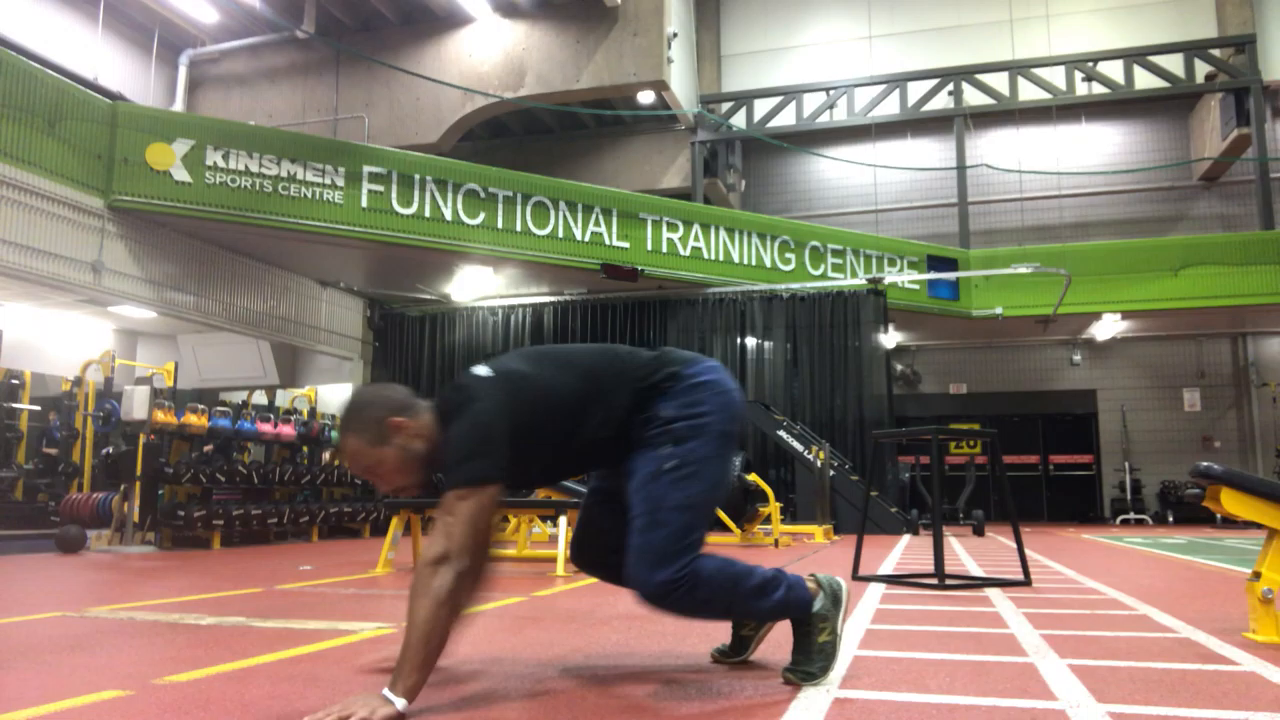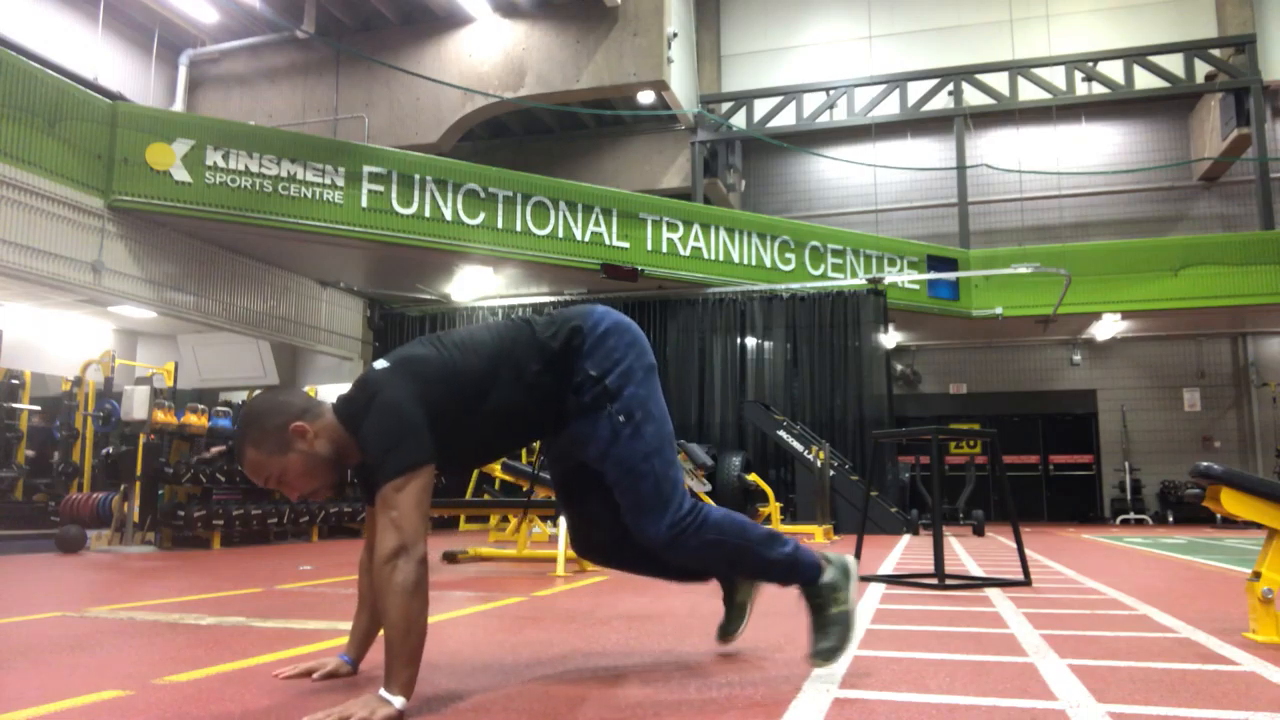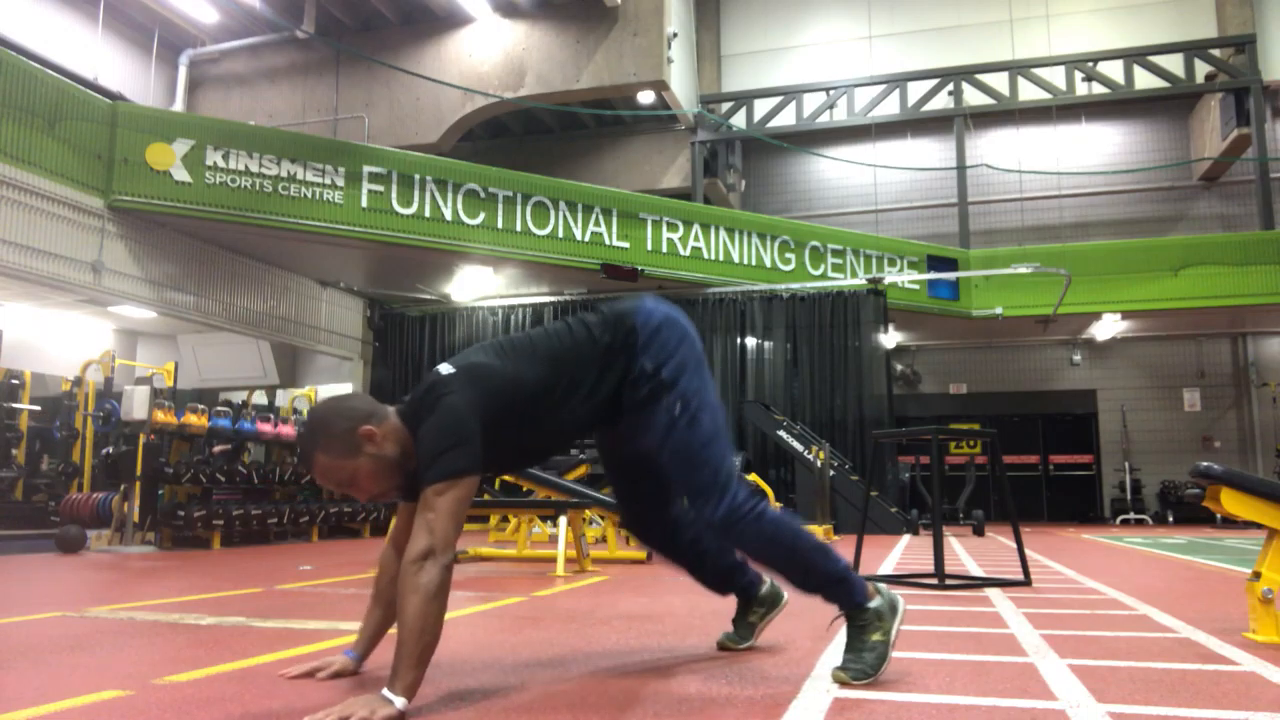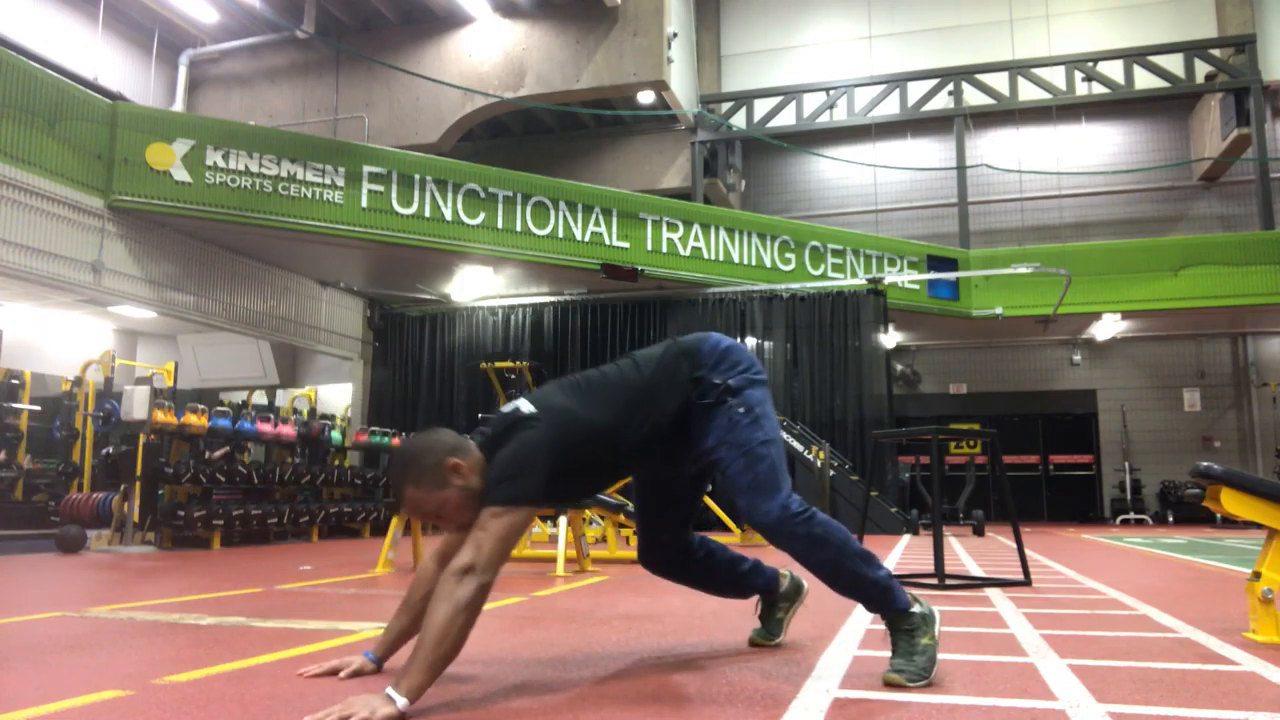
dt=0.4s
person 1, frame 1
left shoulder: (477, 417)
right shoulder: (457, 433)
left elbow: (446, 564)
right elbow: (459, 556)
right wrist: (412, 656)
left hip: (691, 402)
right hip: (646, 423)
left knee: (659, 576)
right knee: (597, 554)
left ankle: (808, 599)
right ankle: (754, 608)
person 1, frame 2
left shoulder: (386, 411)
right shoulder: (364, 438)
left elbow: (403, 557)
right elbow: (377, 551)
right wrist: (352, 655)
left hip: (595, 355)
right hip: (566, 396)
left knee: (665, 521)
right knee: (599, 540)
left ankle: (822, 577)
right ankle: (728, 572)
person 1, frame 3
left shoulder: (448, 419)
right shoulder: (415, 434)
left elbow: (430, 559)
right elbow: (401, 550)
right wrist: (357, 653)
left hip: (651, 350)
right hip: (617, 385)
left knee: (721, 509)
right knee: (651, 519)
left ankle: (867, 605)
right ankle: (755, 594)
person 1, frame 4
left shoulder: (522, 454)
right shoulder: (493, 455)
left elbow: (469, 578)
right elbow: (441, 564)
right wrist: (375, 654)
left hip: (715, 382)
right hip: (675, 423)
left knee: (772, 512)
right knee: (661, 549)
left ankle: (907, 616)
right ankle: (775, 589)
